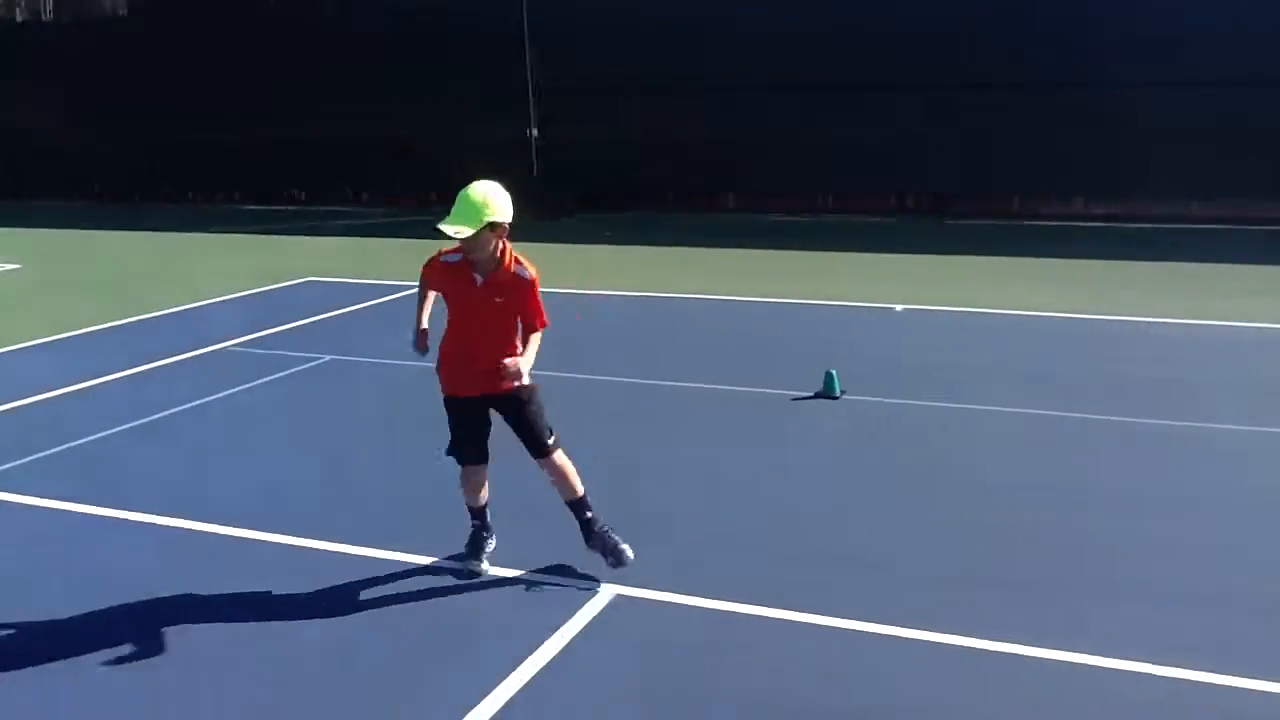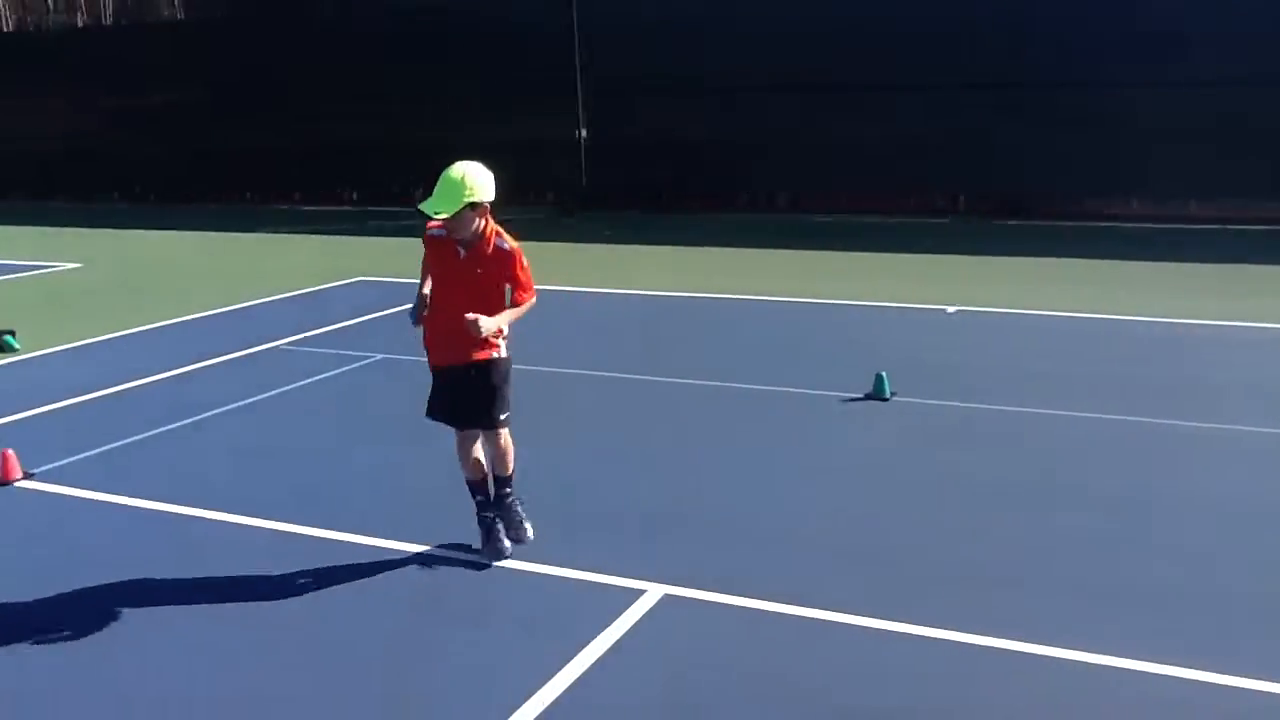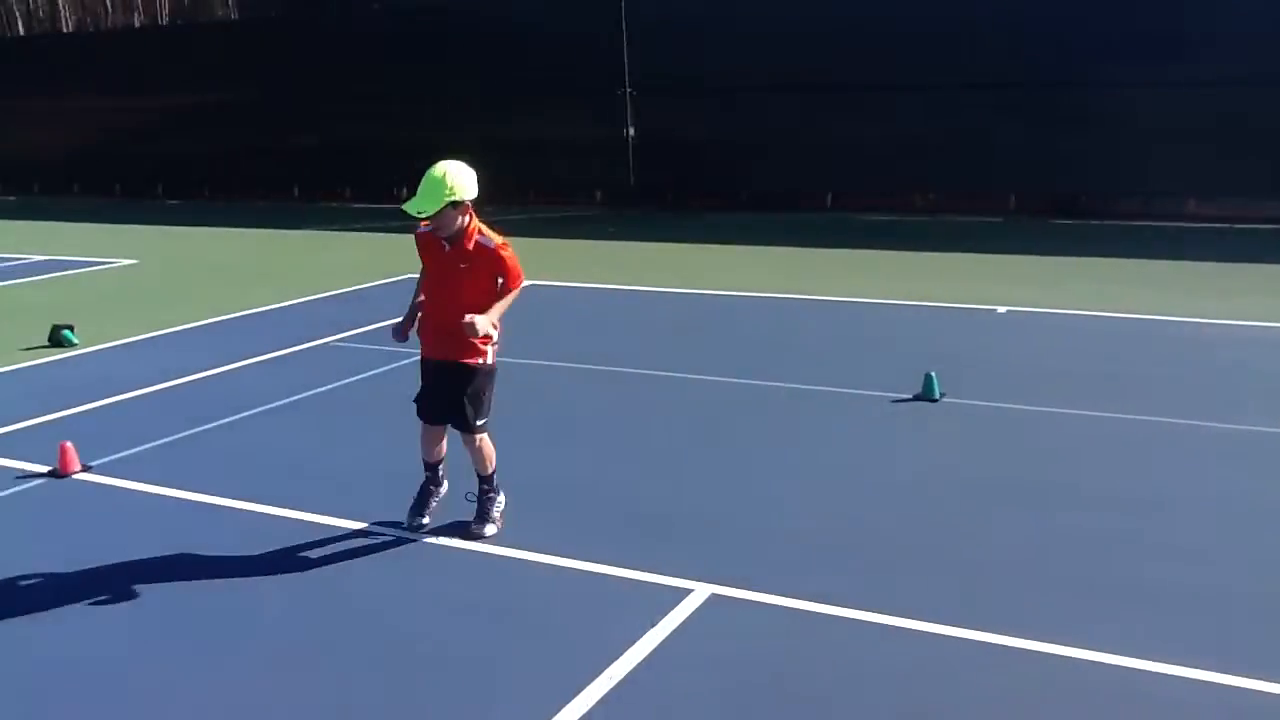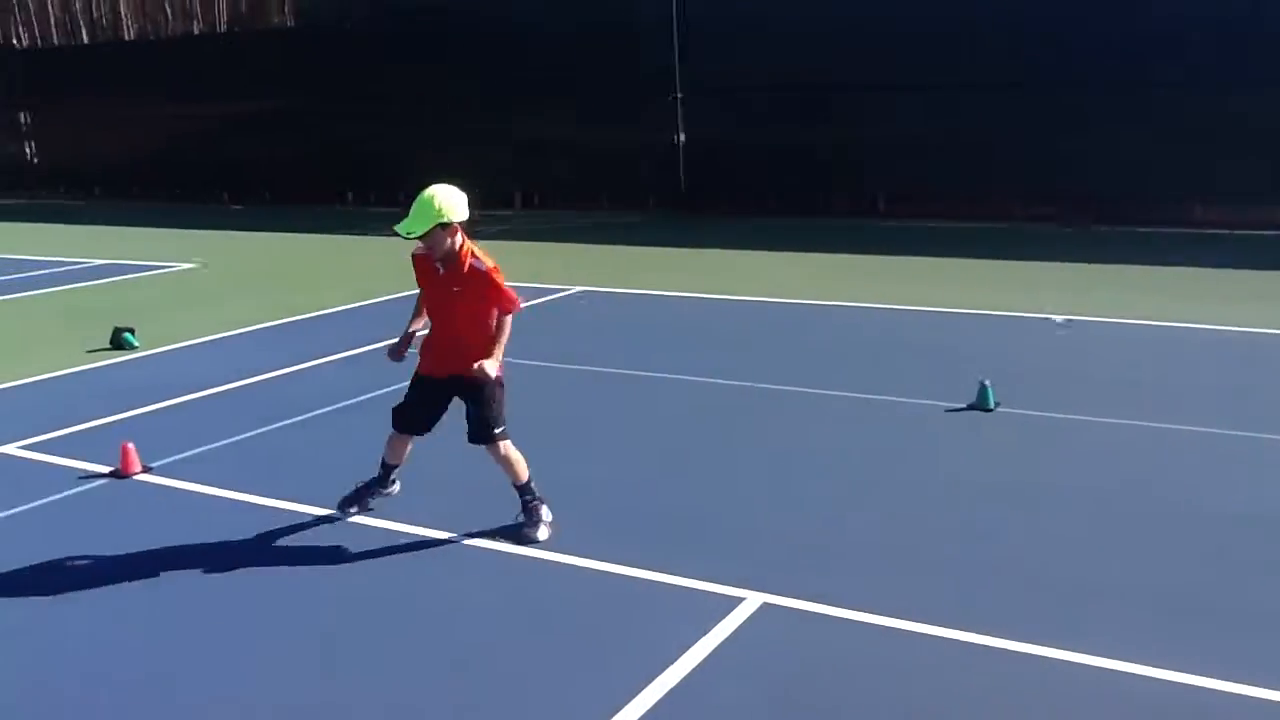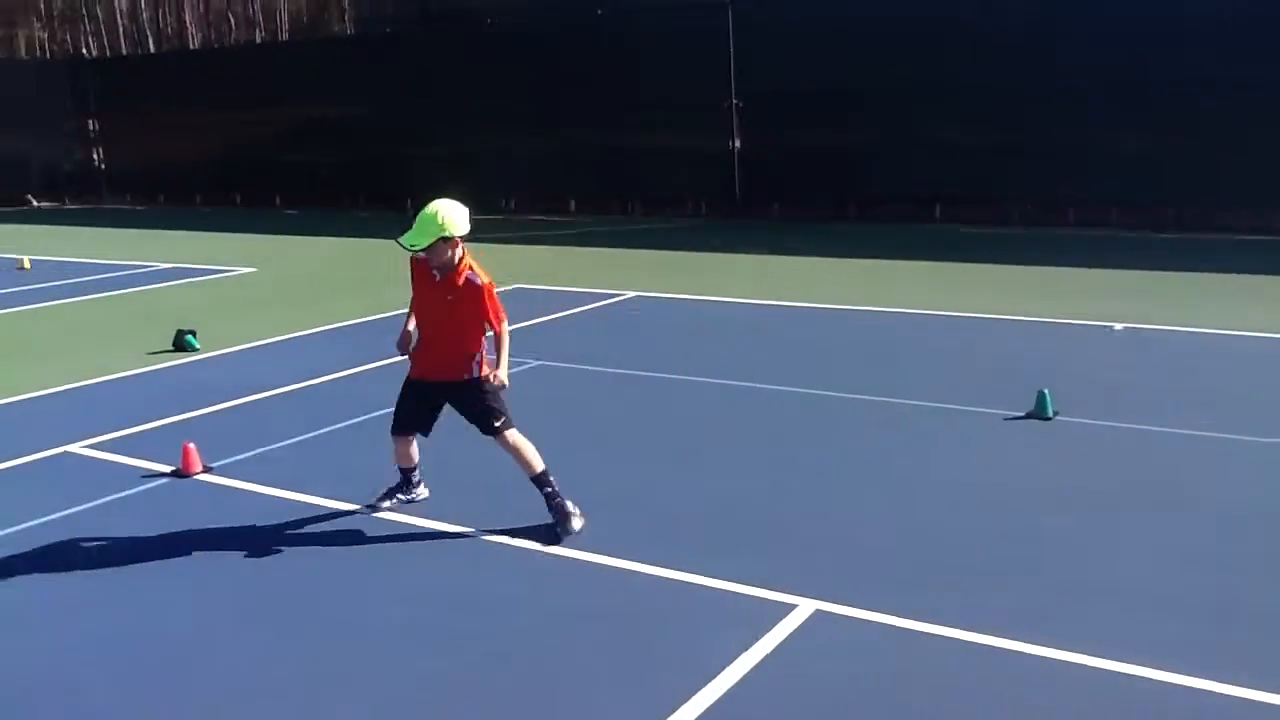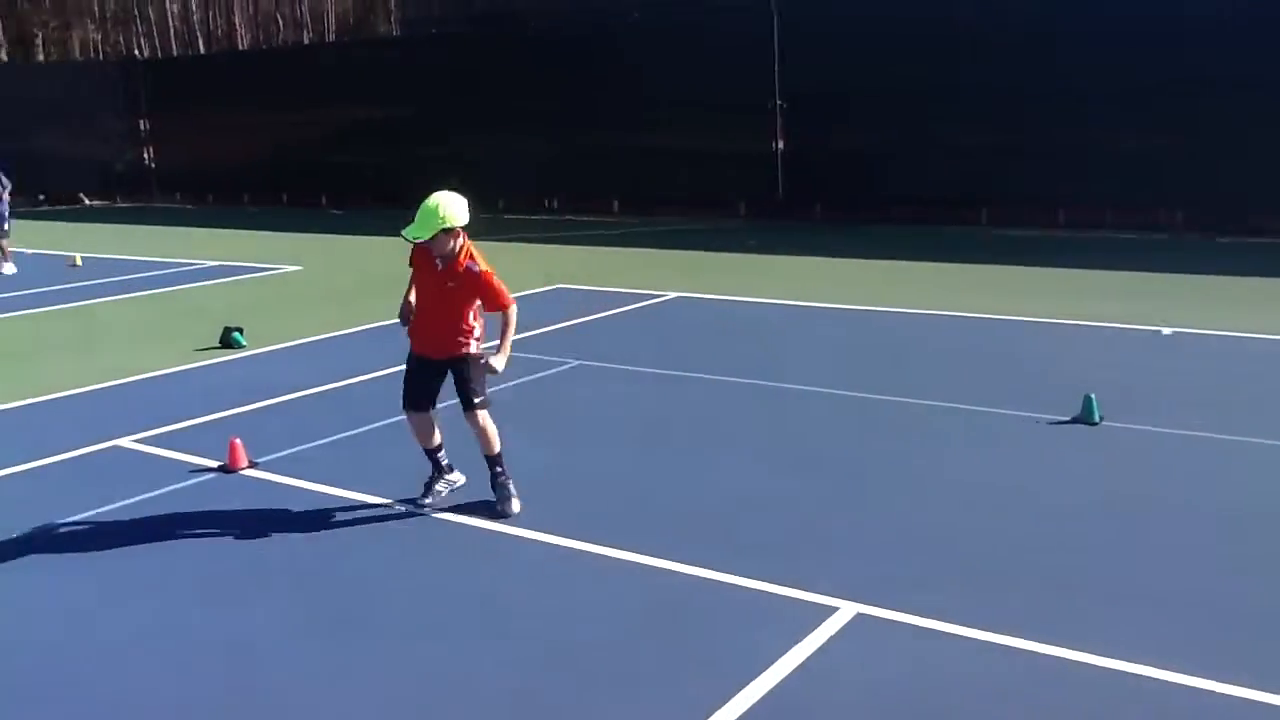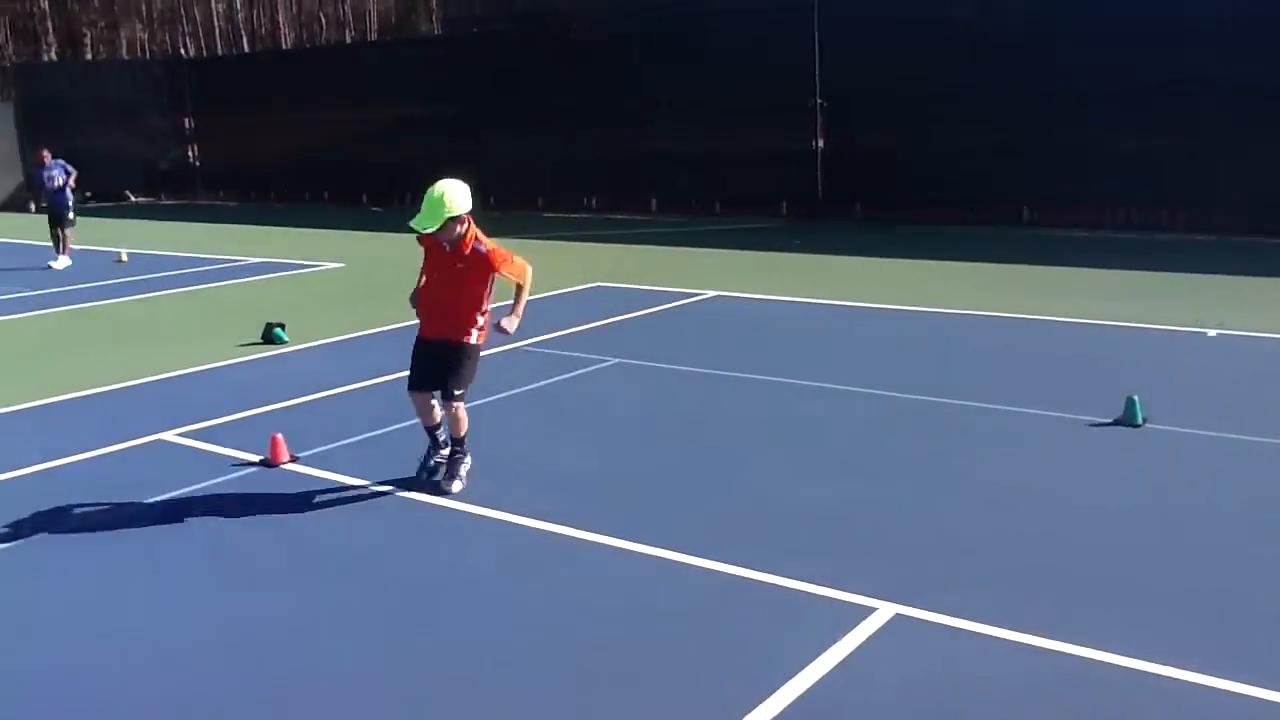
dt=0.1s
person 1, frame 1
left shoulder: (522, 276)
right shoulder: (446, 262)
left elbow: (535, 329)
right elbow: (427, 282)
left wrist: (525, 361)
right wrist: (422, 325)
left hip: (508, 377)
right hip: (461, 380)
left knee: (549, 454)
right knee: (472, 467)
left ankle: (590, 527)
right ankle: (481, 530)
person 1, frame 2
left shoulder: (505, 250)
right shoulder: (435, 236)
left elbow: (526, 297)
left wrist: (496, 324)
right wrist: (421, 297)
left hip: (486, 350)
right hip: (445, 351)
left knee: (496, 428)
right knee: (467, 433)
left ankle: (507, 499)
right ankle: (484, 506)
person 1, frame 3
left shoulder: (491, 247)
right shoulder: (425, 236)
left elbow: (514, 286)
left wrist: (487, 318)
right wrist: (411, 315)
left hip: (475, 350)
right hip: (436, 346)
left knee: (473, 433)
right knee: (432, 425)
left ankle: (489, 495)
right ankle: (433, 484)
person 1, frame 4
left shoulder: (481, 269)
right shoulder: (421, 258)
left elbow: (507, 310)
left wrist: (495, 357)
right wrist: (408, 335)
left hip: (476, 368)
right hip: (435, 362)
left knee: (494, 441)
right knee: (403, 430)
left ankle: (532, 504)
right ankle: (385, 481)
person 1, frame 5
left shoulder: (476, 284)
right shoulder: (420, 262)
left elbow: (500, 327)
left wrist: (501, 368)
right wrist: (408, 326)
left hip: (467, 370)
right hip: (425, 367)
left knee: (505, 435)
right knee: (401, 435)
left ankle: (554, 497)
right ankle: (411, 485)
person 1, frame 6
left shoulder: (477, 271)
right shoulder: (422, 250)
left elbow: (508, 308)
left wrist: (503, 352)
right wrist: (409, 302)
left hip: (462, 345)
right hip: (423, 345)
left knee: (476, 412)
right knee: (416, 413)
left ankle: (500, 477)
right ankle: (444, 470)
person 1, frame 7
left shoulder: (485, 252)
right shoulder: (431, 237)
left elbow: (525, 272)
left wrist: (515, 316)
right wrist: (420, 285)
left hip: (467, 333)
right hip: (432, 328)
left knee: (453, 402)
right knee: (419, 394)
left ankle: (459, 455)
right ankle: (439, 446)
